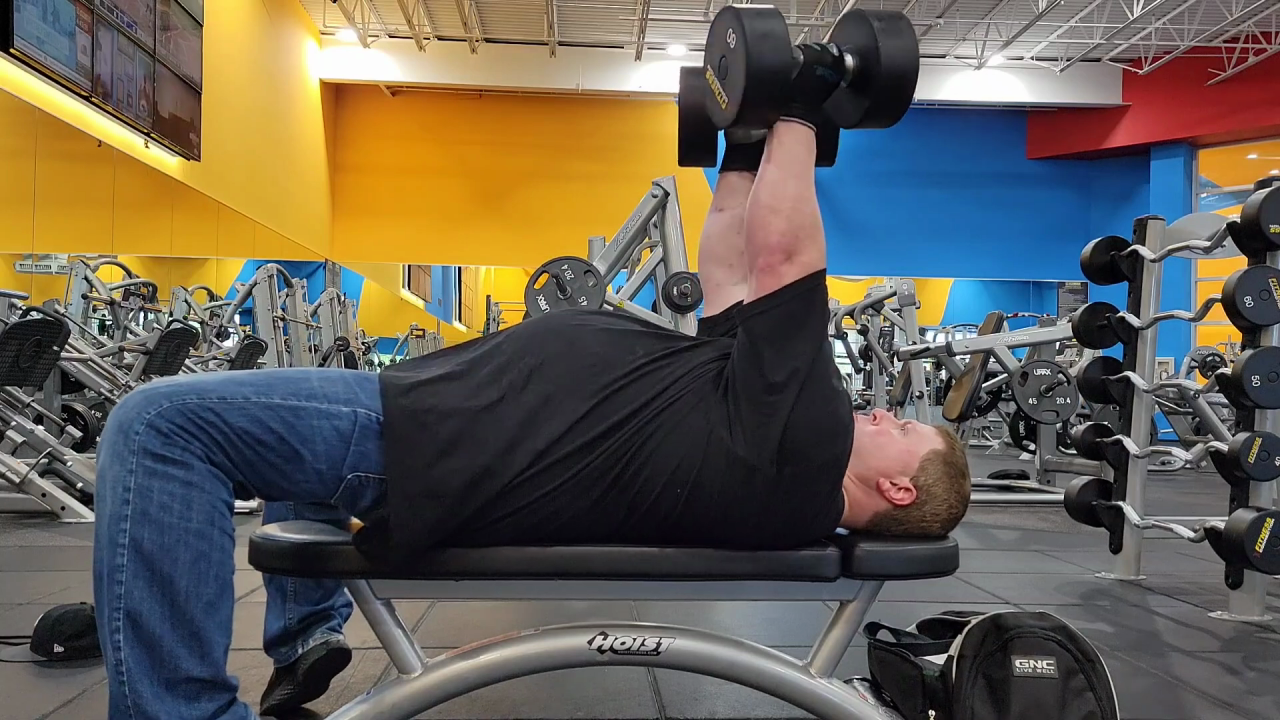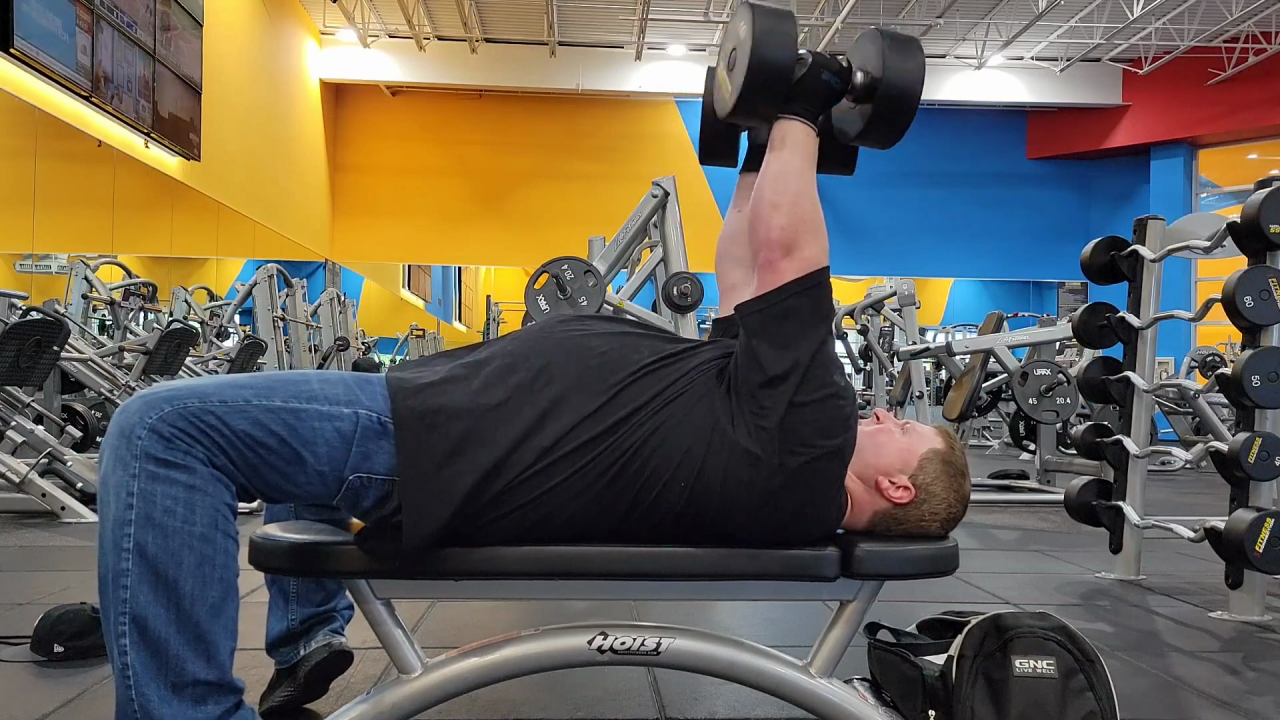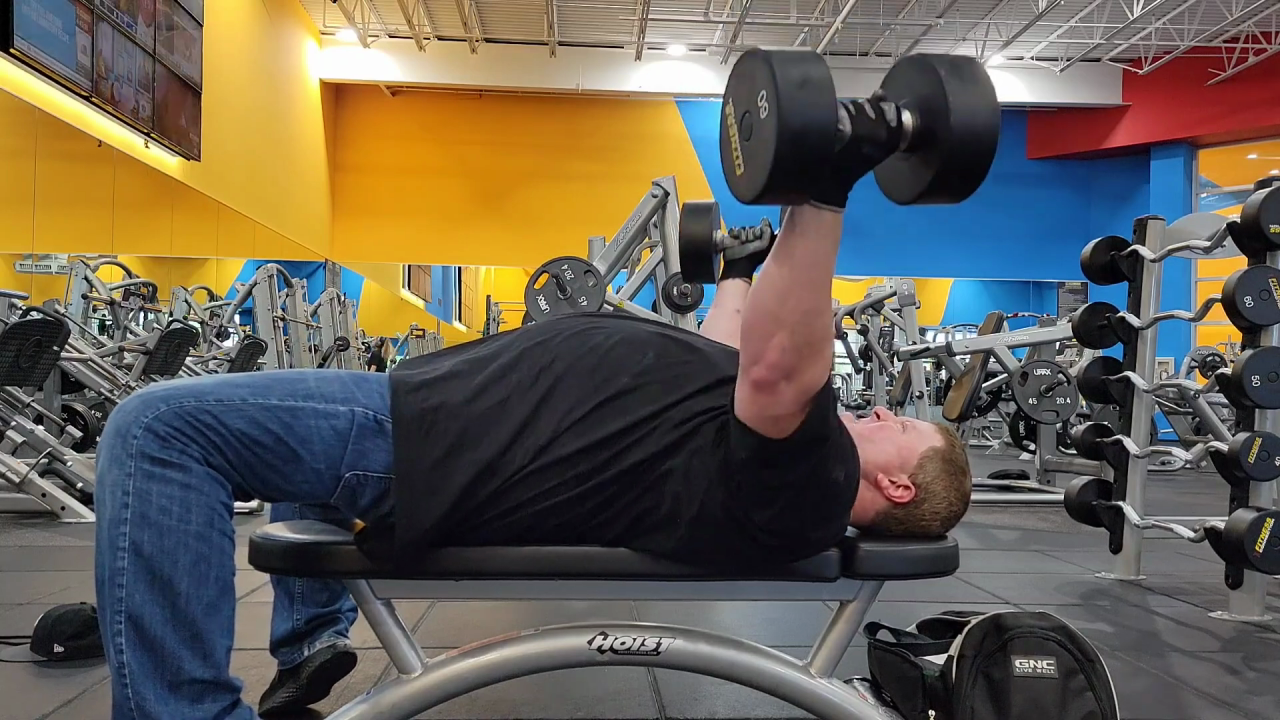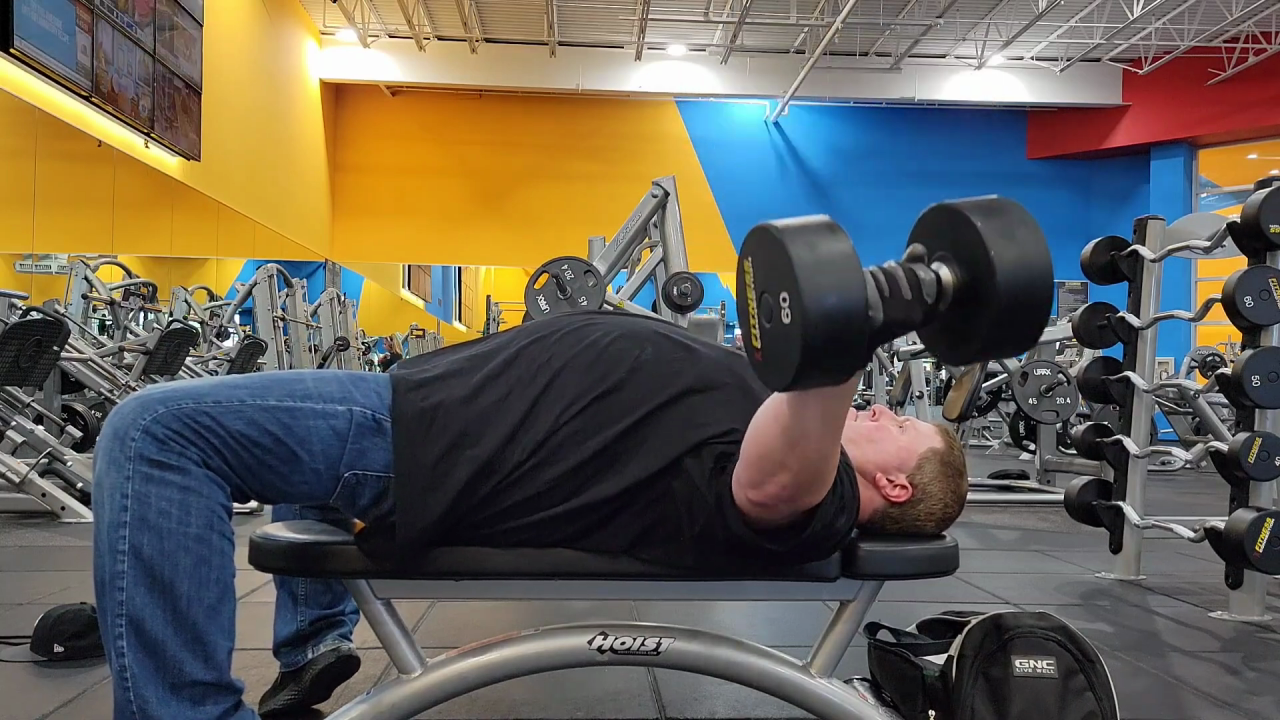
dt=1s
person 1, frame 1
left shoulder: (801, 447)
right shoulder: (784, 425)
left elbow: (781, 259)
right elbow: (735, 280)
left wrist: (797, 114)
right wrist: (743, 148)
left hip: (428, 451)
left knee: (161, 425)
right knee: (291, 398)
right ankle: (304, 646)
person 1, frame 2
left shoulder: (806, 443)
right shoulder: (799, 429)
left elbow: (783, 257)
right elbow: (748, 285)
left wrist: (798, 113)
right wrist: (760, 156)
left hip: (432, 449)
left knee: (162, 428)
right knee: (282, 411)
right ankle: (306, 646)
person 1, frame 3
left shoulder: (806, 486)
right shoulder: (790, 438)
left elbow: (778, 366)
right elbow: (726, 364)
left wrist: (824, 193)
right wrist: (741, 269)
left knee: (159, 429)
right ankle: (310, 647)
person 1, frame 4
left shoulder: (813, 493)
right shoulder: (778, 421)
left elbow: (769, 482)
left knee: (157, 430)
right knee: (291, 410)
right ankle: (313, 647)
